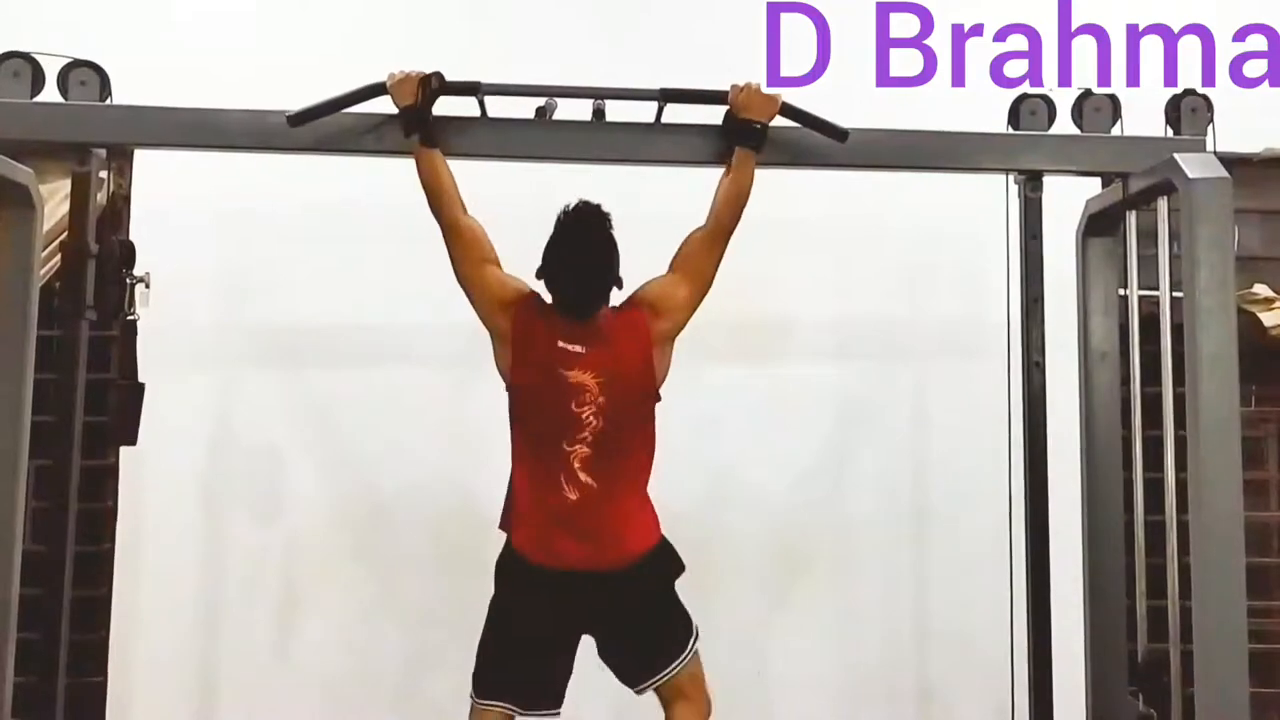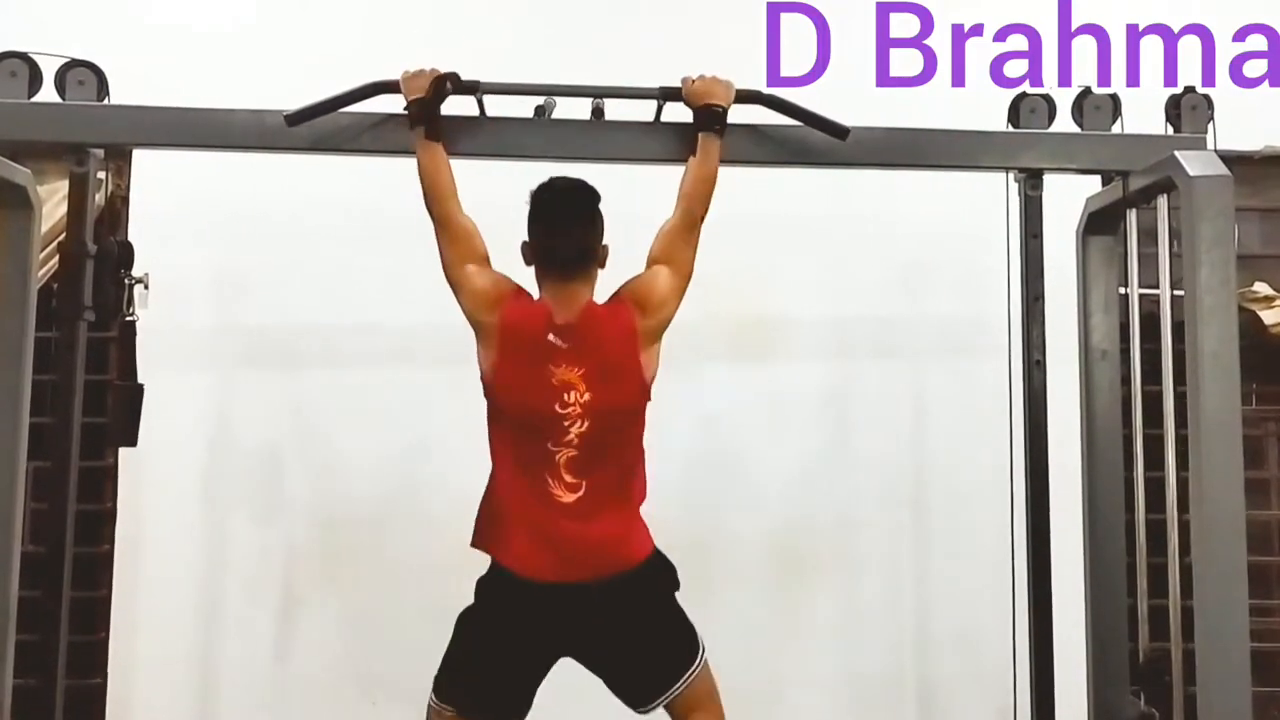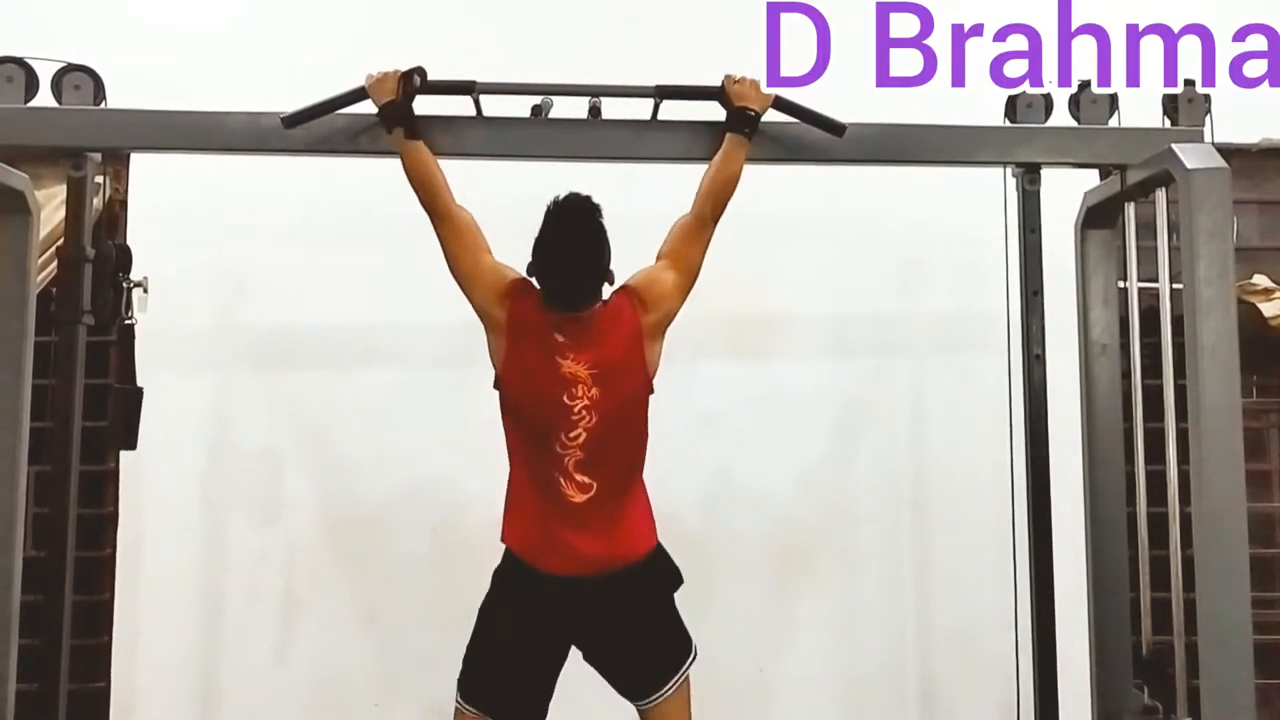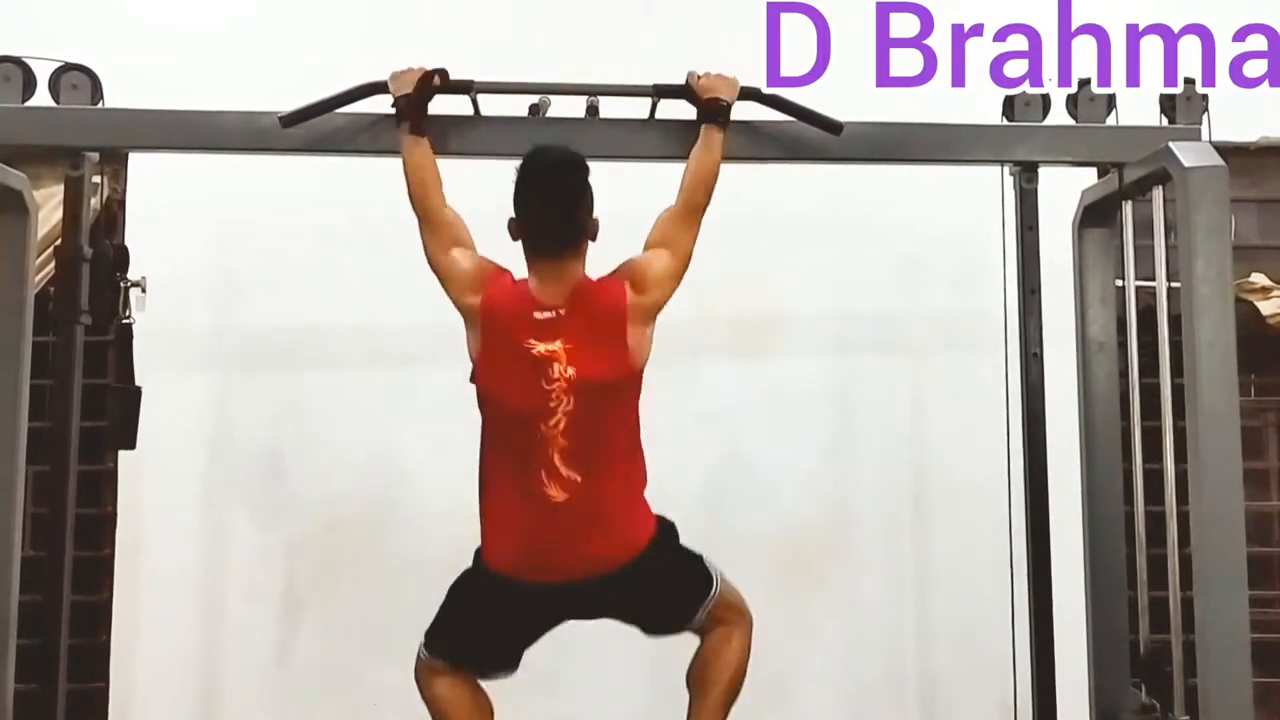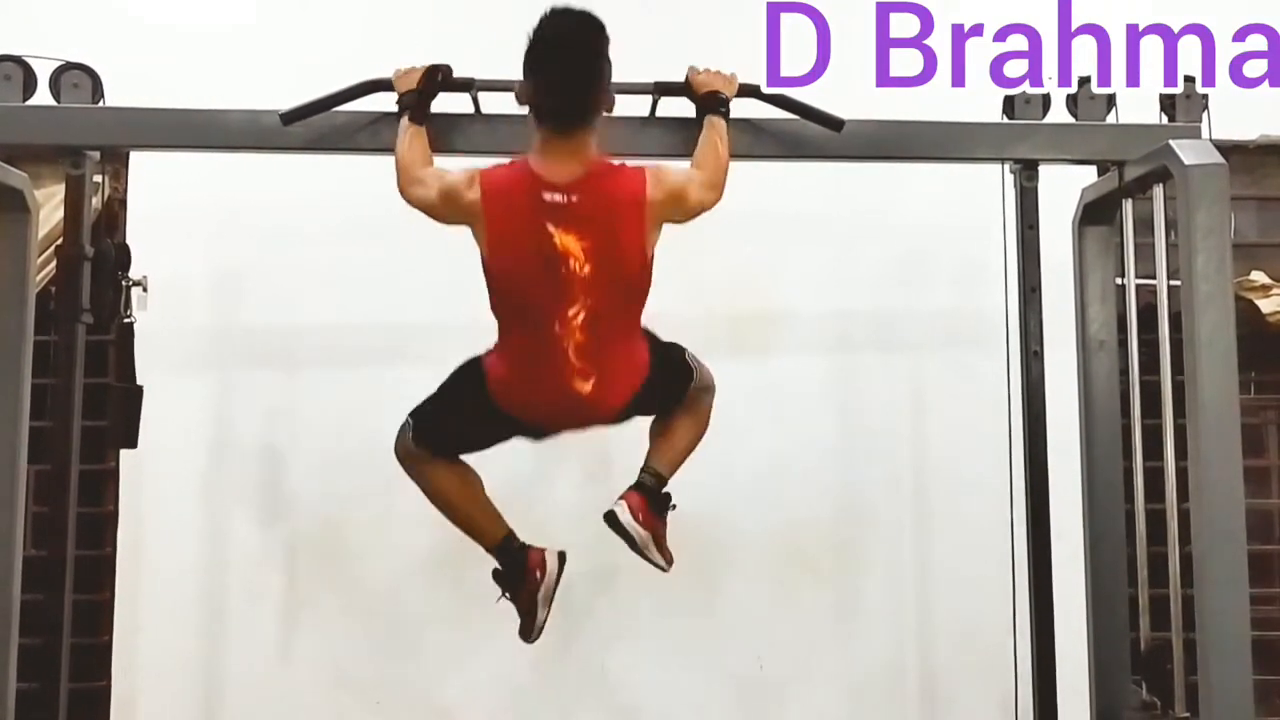
dt=1s
person 1, frame 1
left shoulder: (513, 326)
right shoulder: (650, 330)
left elbow: (456, 223)
right elbow: (715, 232)
left wrist: (419, 125)
right wrist: (748, 135)
left hip: (535, 570)
right hip: (630, 567)
person 1, frame 2
left shoulder: (495, 320)
right shoulder: (640, 321)
left elbow: (446, 215)
right elbow: (689, 218)
left wrist: (424, 119)
right wrist: (710, 121)
left hip: (519, 584)
right hip: (624, 577)
person 1, frame 3
left shoulder: (505, 316)
right shoulder: (643, 318)
left elbow: (443, 209)
right elbow: (704, 215)
left wrist: (398, 118)
right wrist: (741, 122)
left hip: (531, 578)
right hip: (628, 574)
person 1, frame 4
left shoulder: (481, 300)
right shoulder: (632, 302)
left elbow: (428, 208)
right elbow: (689, 205)
left wrist: (412, 111)
right wrist: (713, 111)
left hip: (514, 570)
right hip: (625, 558)
right knee: (731, 619)
person 1, frame 5
left shoulder: (485, 197)
right shoulder: (647, 197)
left elbow: (414, 180)
right elbow: (710, 181)
left wrist: (413, 106)
right wrist: (715, 104)
left hip: (515, 396)
right hip: (622, 384)
left knee: (418, 445)
right knee: (697, 387)
left ankle: (519, 561)
right ankle: (646, 498)
